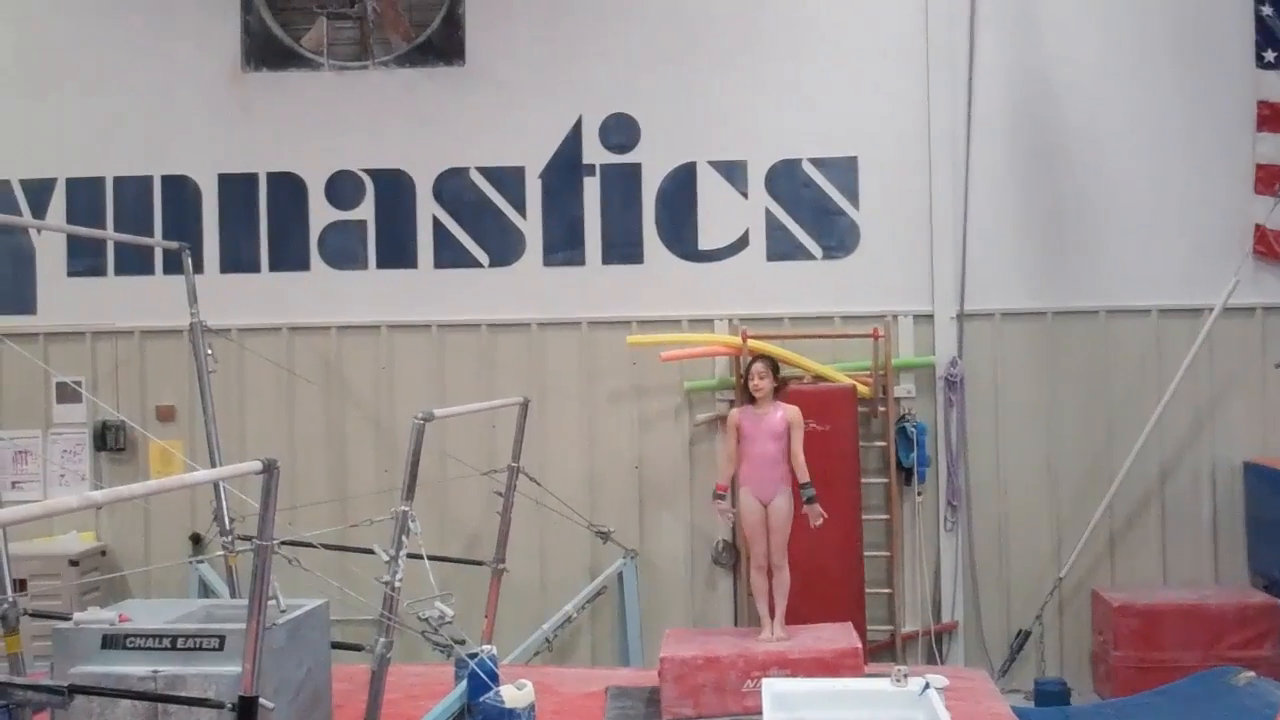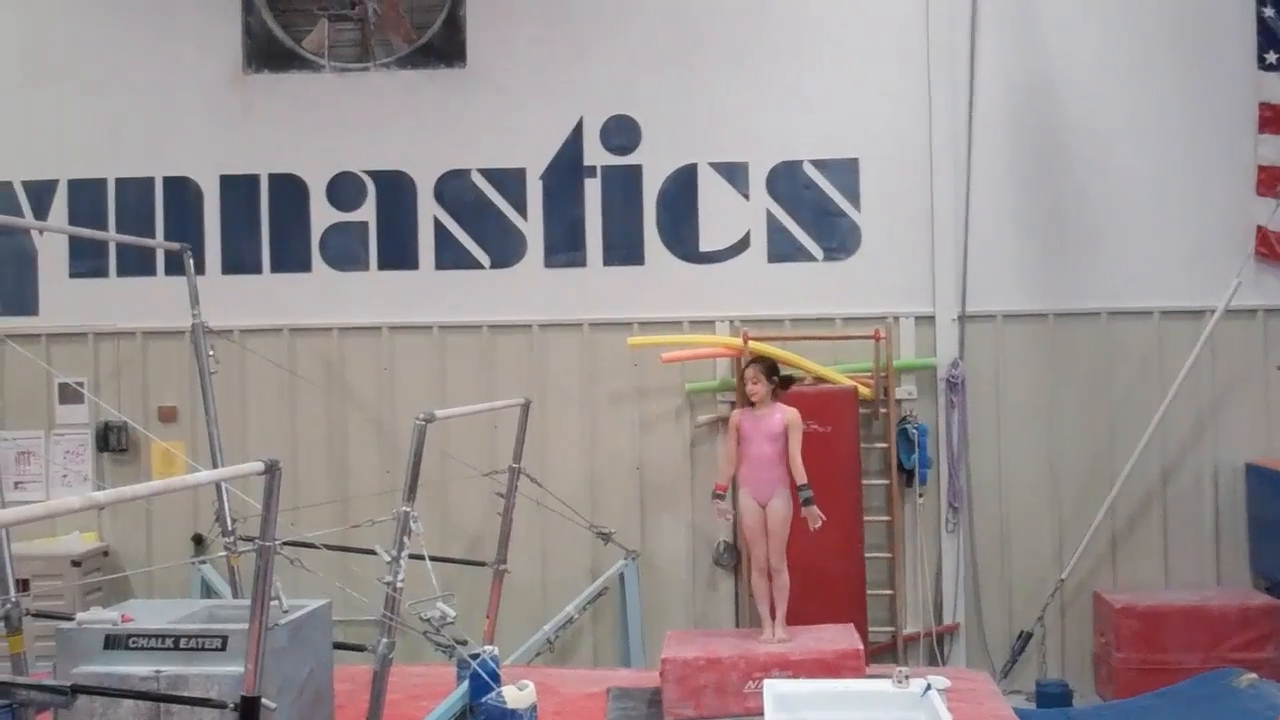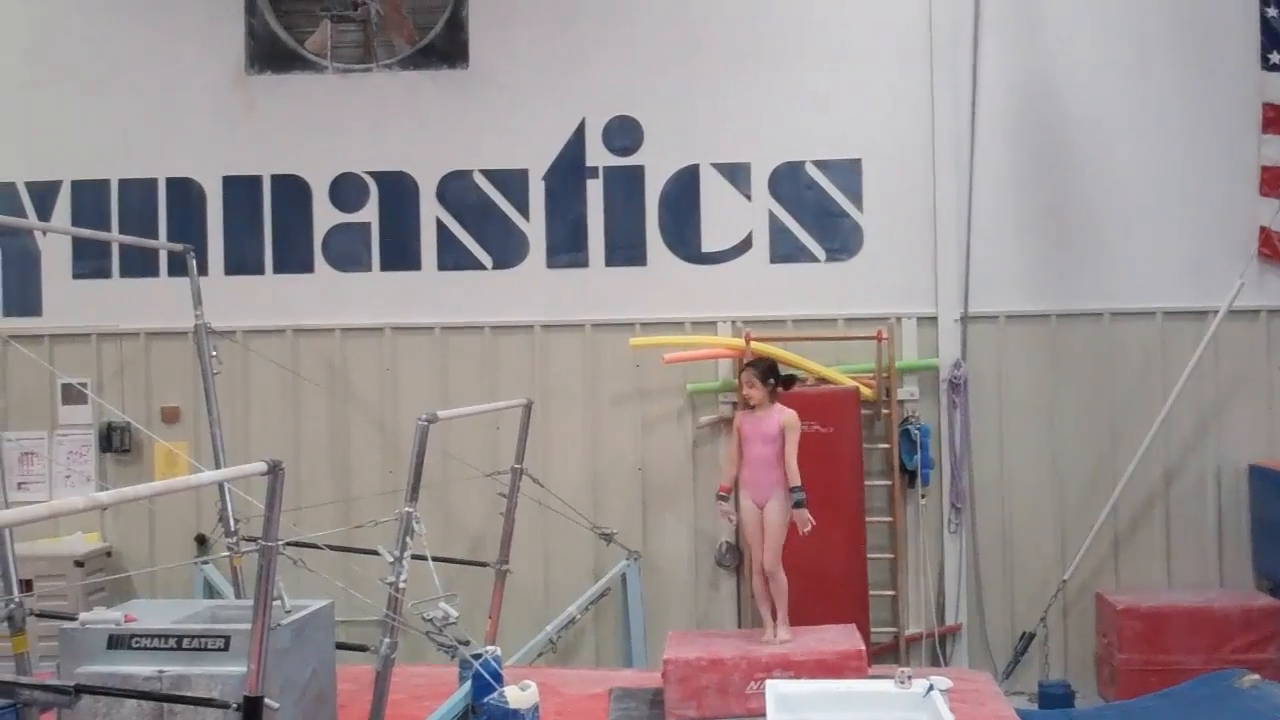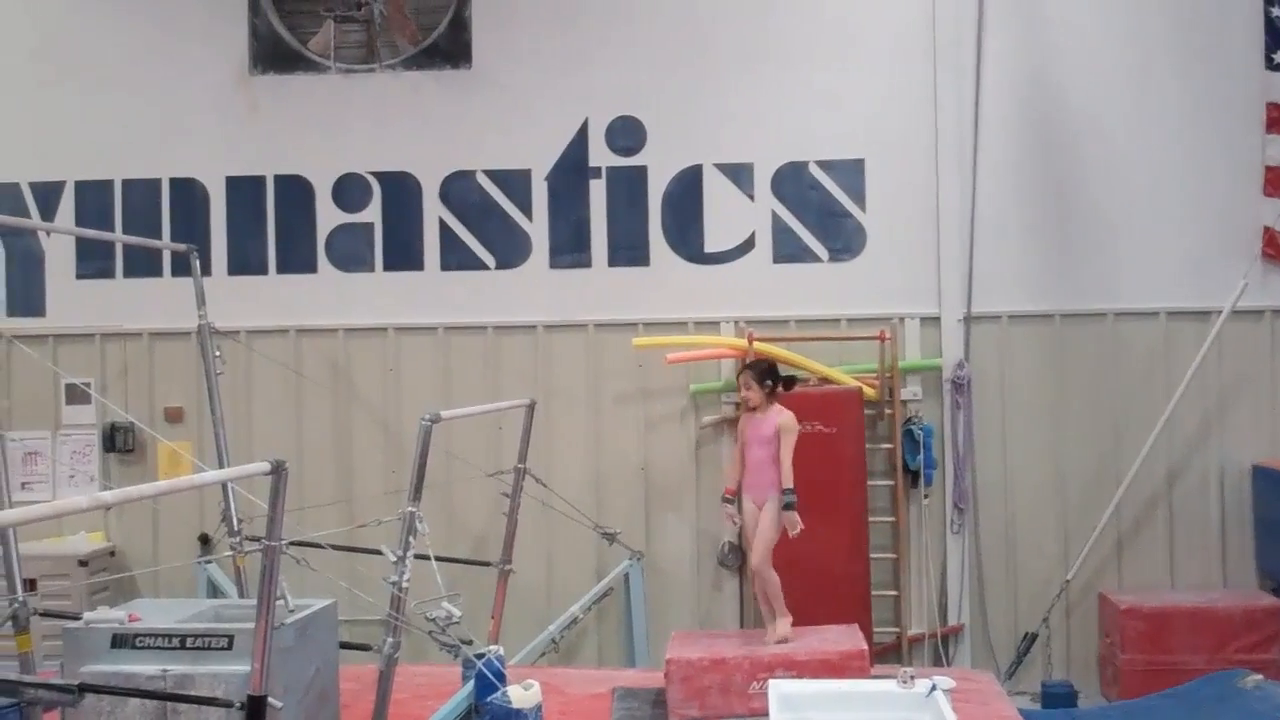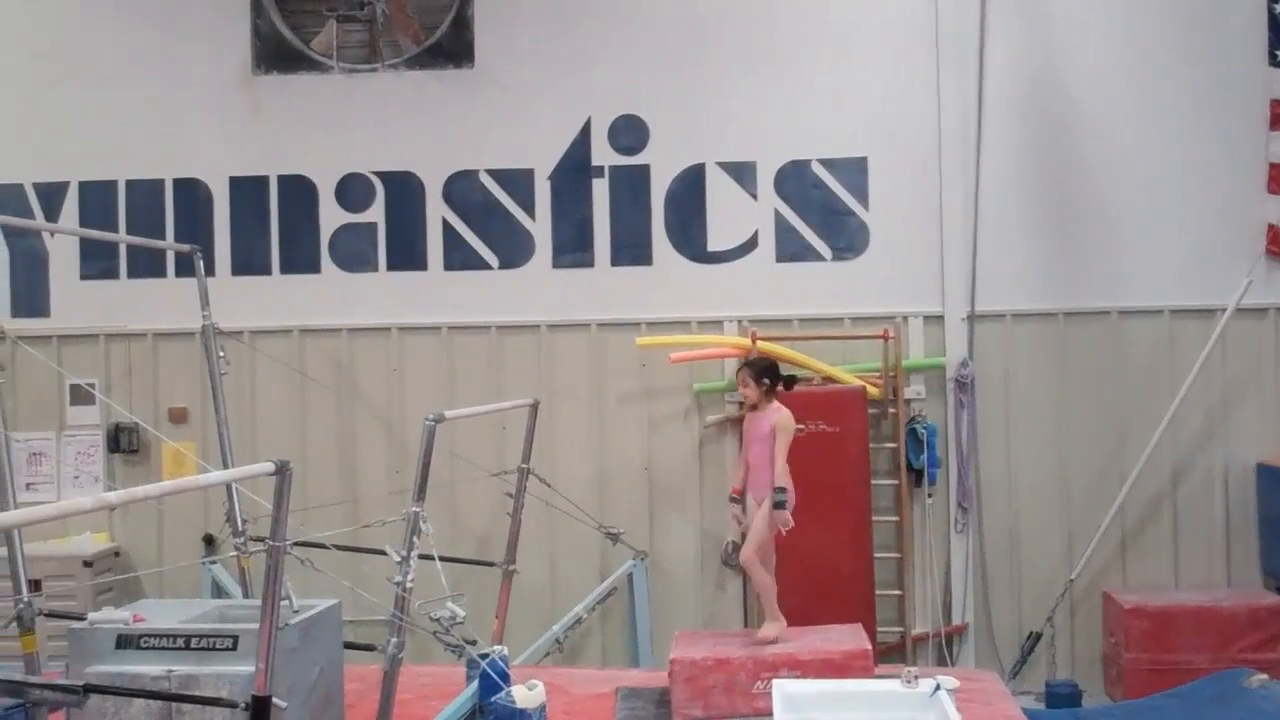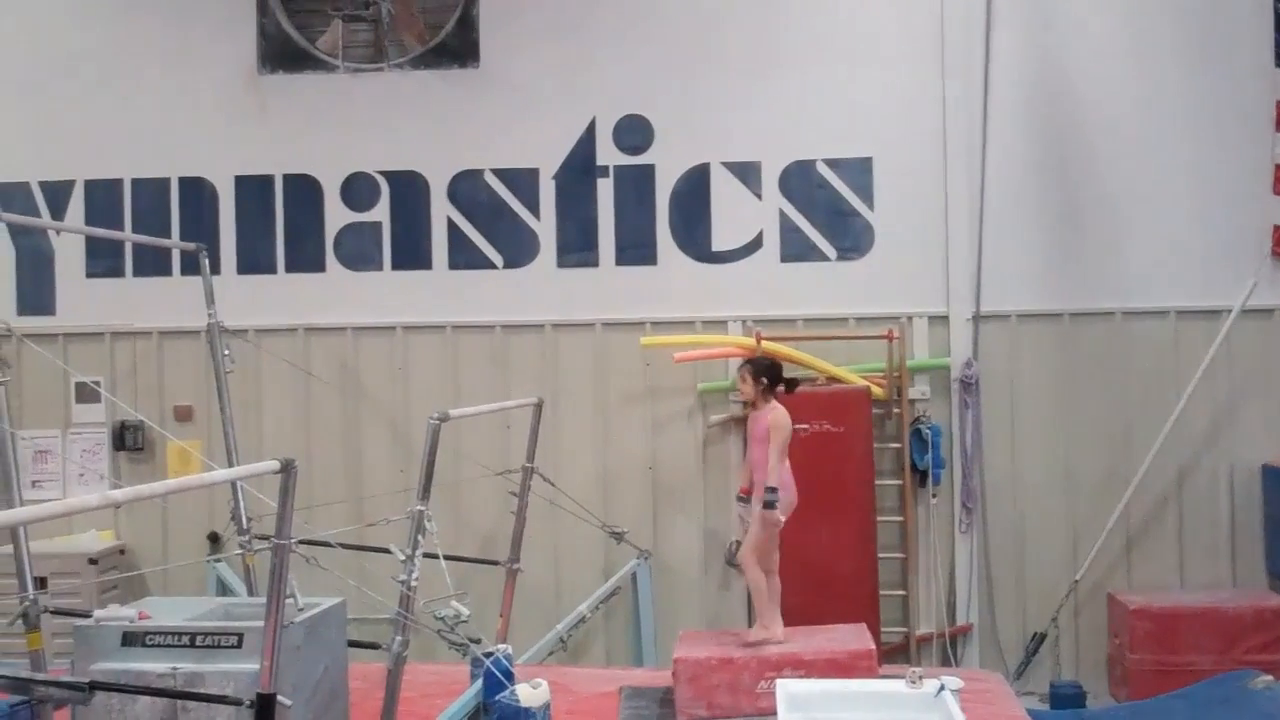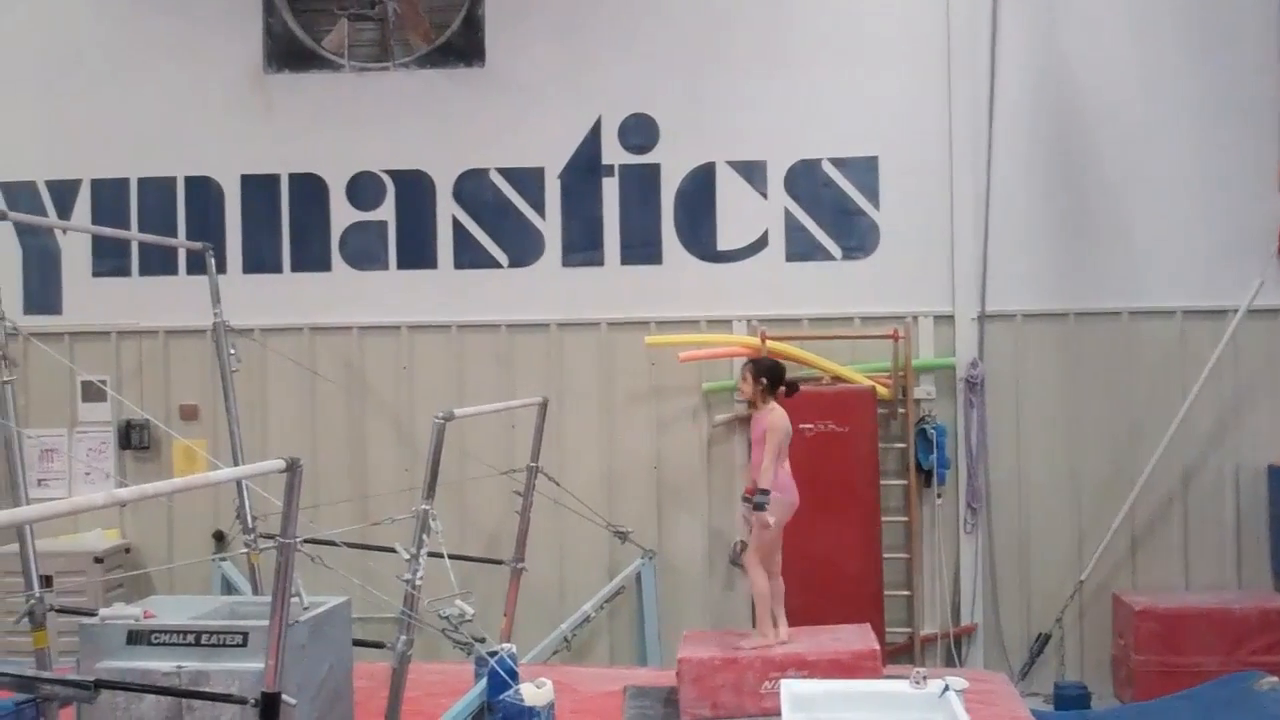
dt=0.1s
person 1, frame 1
left shoulder: (790, 413)
right shoulder: (737, 416)
left elbow: (797, 457)
right elbow: (731, 458)
left wrist: (809, 497)
right wrist: (720, 493)
left hip: (779, 491)
right hip: (749, 491)
left knee: (778, 560)
right knee: (757, 560)
left ankle: (779, 622)
right ankle: (765, 624)
person 1, frame 2
left shoulder: (789, 415)
right shoulder: (738, 418)
left elbow: (795, 459)
right elbow: (731, 458)
left wrist: (807, 500)
right wrist: (719, 494)
left hip: (778, 493)
right hip: (748, 493)
left knee: (776, 562)
right knee: (757, 563)
left ankle: (780, 624)
right ankle: (767, 625)
person 1, frame 3
left shoulder: (787, 417)
right shoulder: (741, 419)
left elbow: (790, 461)
right elbow: (734, 460)
left wrist: (799, 502)
right wrist: (723, 495)
left hip: (776, 494)
right hip: (749, 495)
left knee: (771, 564)
right knee: (756, 565)
left ankle: (783, 622)
right ankle: (768, 625)
person 1, frame 4
left shoulder: (784, 418)
right shoulder: (745, 420)
left elbow: (785, 464)
left wrist: (789, 506)
right wrist: (729, 498)
left hip: (774, 496)
right hip: (750, 496)
left knee: (758, 562)
right knee: (759, 564)
left ankle: (783, 616)
right ankle: (771, 622)
person 1, frame 5
left shoulder: (782, 416)
right shoulder: (749, 418)
left elbow: (780, 462)
left wrist: (781, 504)
right wrist: (736, 498)
left hip: (774, 494)
right hip: (754, 495)
left knee: (748, 557)
right knee: (764, 562)
left ankle: (774, 618)
right ankle: (773, 621)
person 1, frame 6
left shoulder: (777, 415)
right shoulder: (754, 415)
left elbow: (774, 461)
left wrist: (770, 503)
right wrist: (744, 498)
left hip: (778, 493)
right hip: (762, 494)
left knee: (747, 556)
right knee: (768, 563)
left ankle: (766, 624)
right ankle: (775, 626)
person 1, frame 7
left shoulder: (775, 416)
right shoulder: (758, 415)
left elbow: (769, 463)
left wrist: (762, 504)
right wrist: (749, 499)
left hip: (778, 495)
right hip: (766, 495)
left knee: (752, 561)
right knee: (770, 565)
left ankle: (765, 631)
right ankle: (780, 627)
